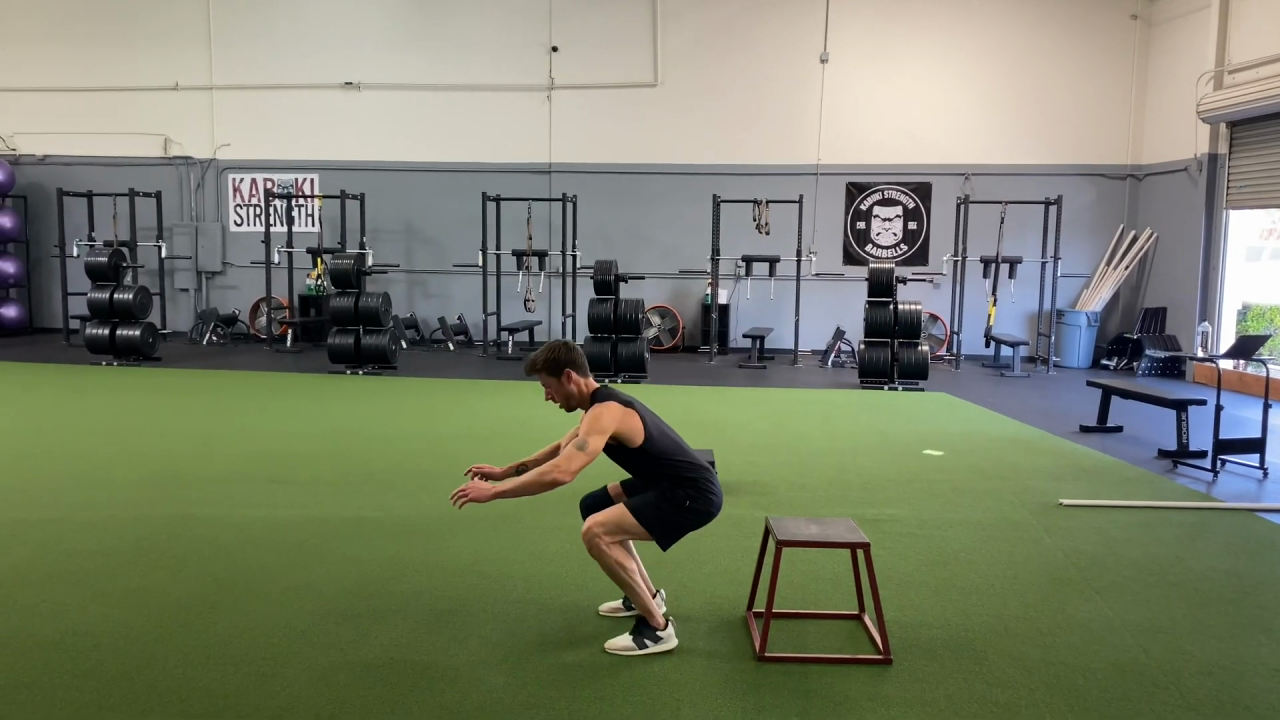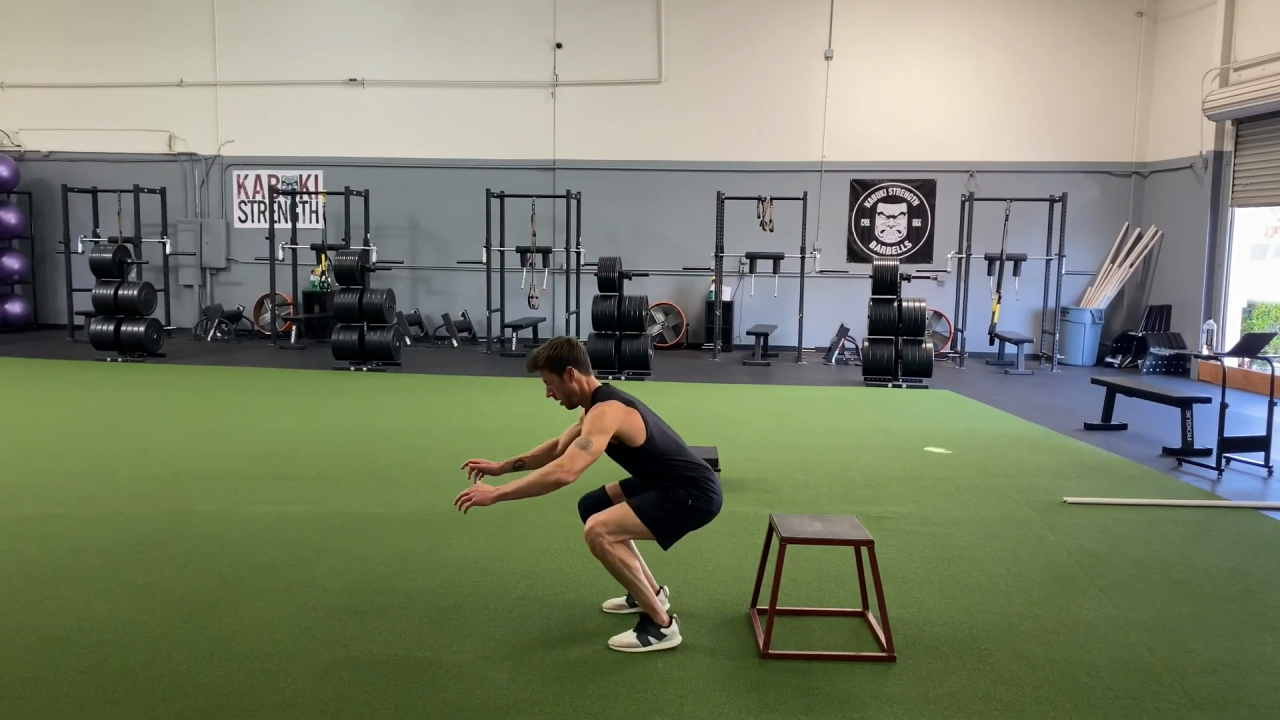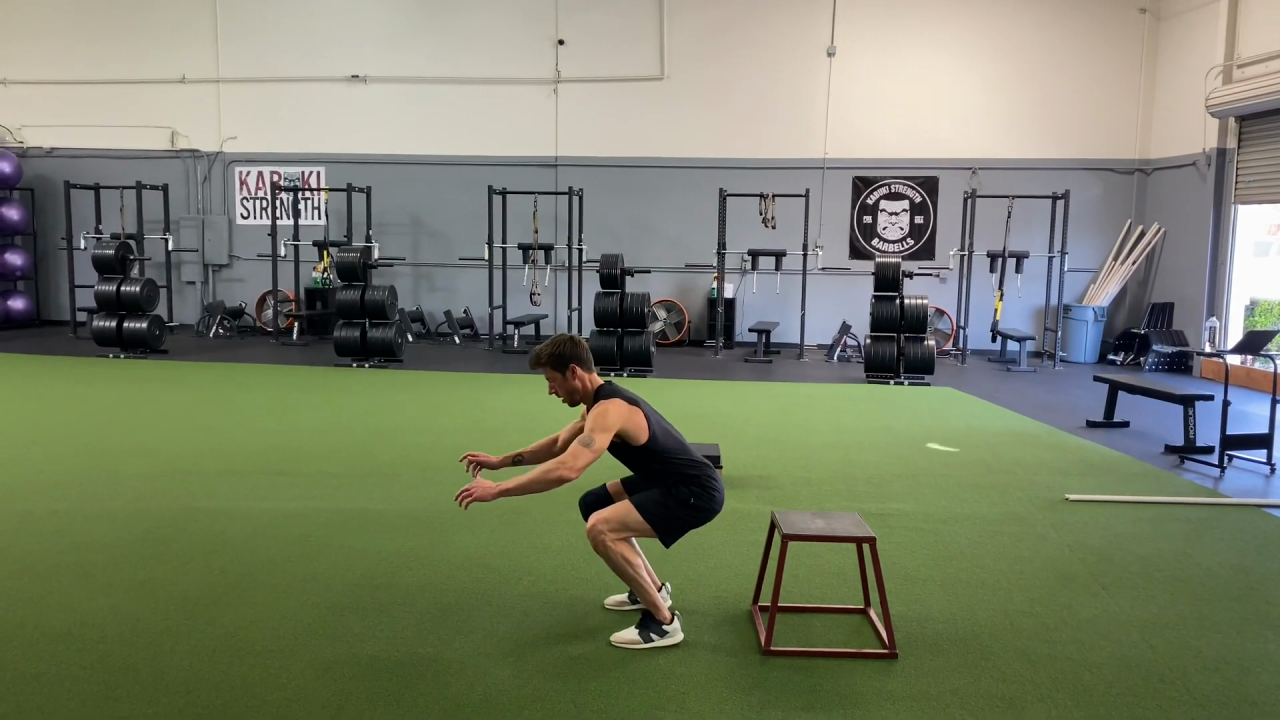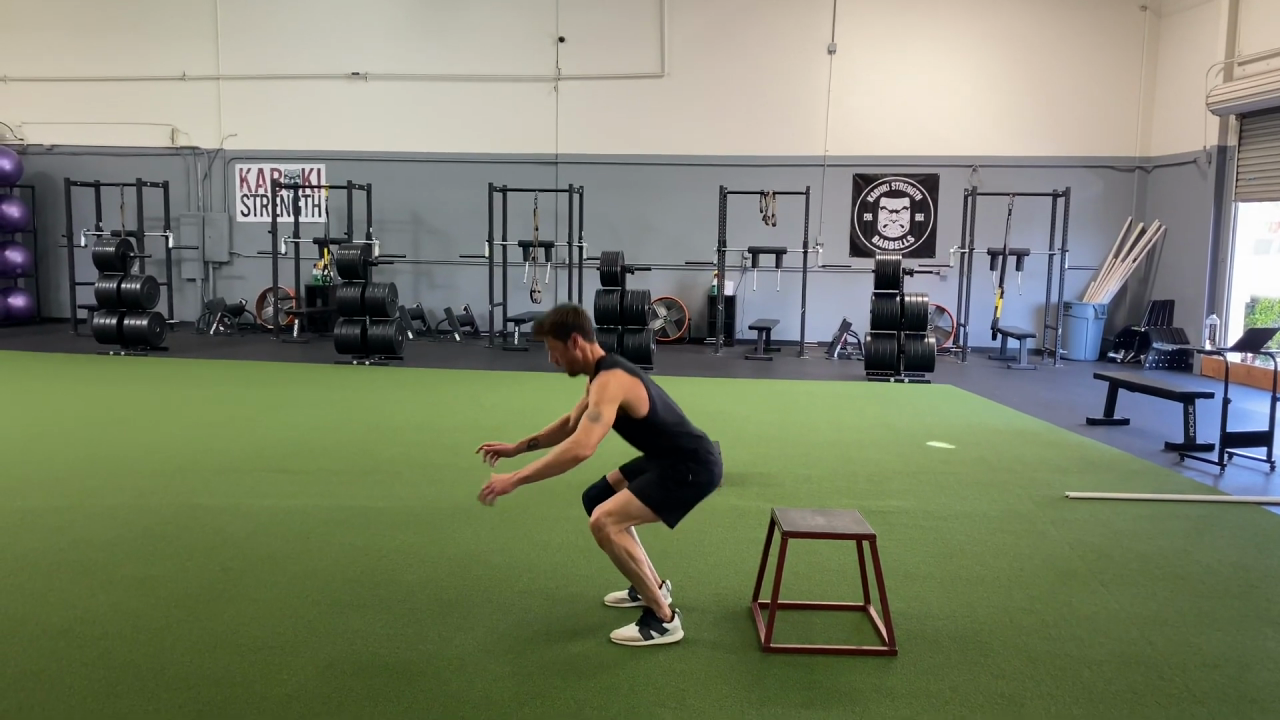
dt=0.3s
person 1, frame 1
left shoulder: (603, 413)
right shoulder: (603, 403)
left elbow: (560, 472)
right elbow: (561, 450)
left wrist: (493, 491)
right wrist: (503, 472)
left hip: (695, 494)
right hip: (675, 483)
left knee: (596, 532)
right knee: (593, 507)
left ankle: (657, 628)
right ankle: (647, 595)
person 1, frame 2
left shoulder: (606, 412)
right shoulder: (602, 403)
left elbow: (564, 472)
right elbow: (559, 447)
left wrist: (495, 494)
right wrist: (502, 467)
left hip: (694, 494)
right hip: (670, 481)
left knee: (598, 531)
right knee: (592, 507)
left ankle: (661, 625)
right ankle: (651, 591)
person 1, frame 3
left shoulder: (608, 410)
right shoulder: (603, 401)
left elbow: (566, 469)
right elbow: (559, 444)
left wrist: (496, 490)
right wrist: (500, 461)
left hip: (696, 493)
right hip: (672, 481)
left knee: (600, 528)
right knee: (593, 505)
left ankle: (663, 621)
right ankle: (652, 588)
person 1, frame 4
left shoulder: (609, 381)
right shoulder: (605, 372)
left elbow: (580, 448)
right elbow: (570, 424)
left wrist: (515, 479)
right wrist: (517, 447)
left hip: (693, 467)
right hip: (668, 458)
left knee: (605, 522)
right knee: (596, 500)
left ankle: (664, 619)
right ankle: (652, 585)
